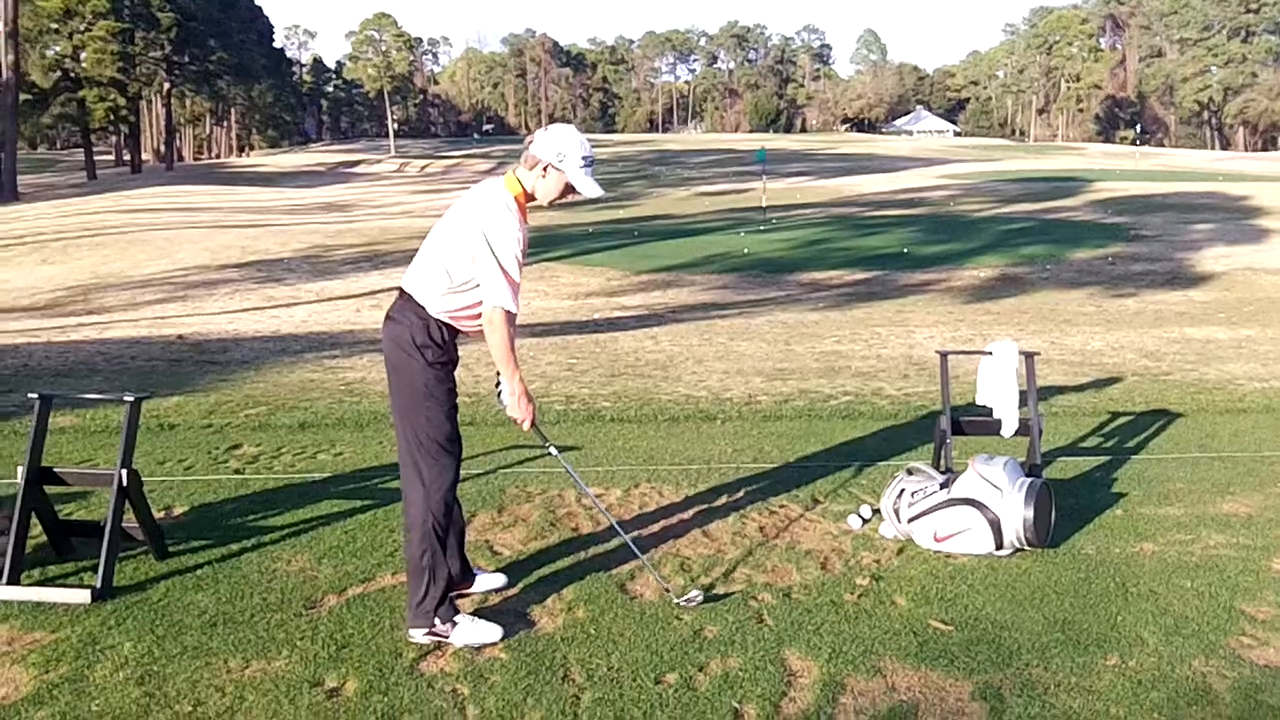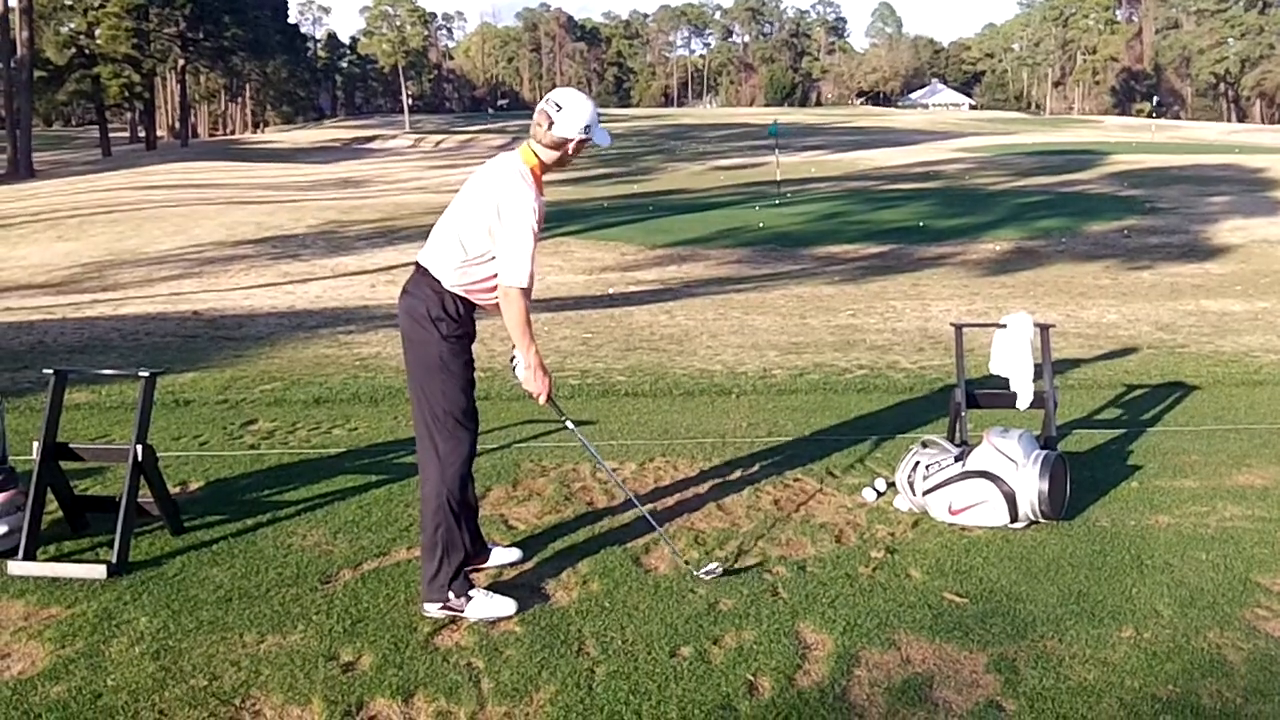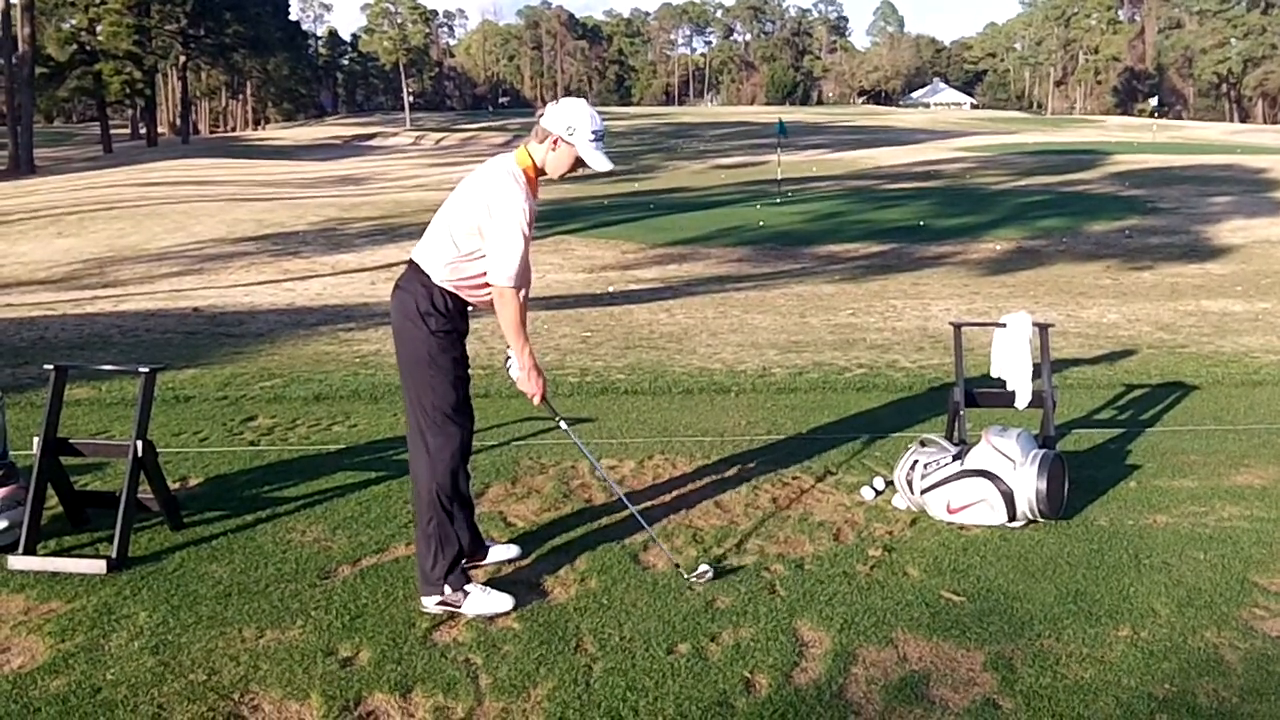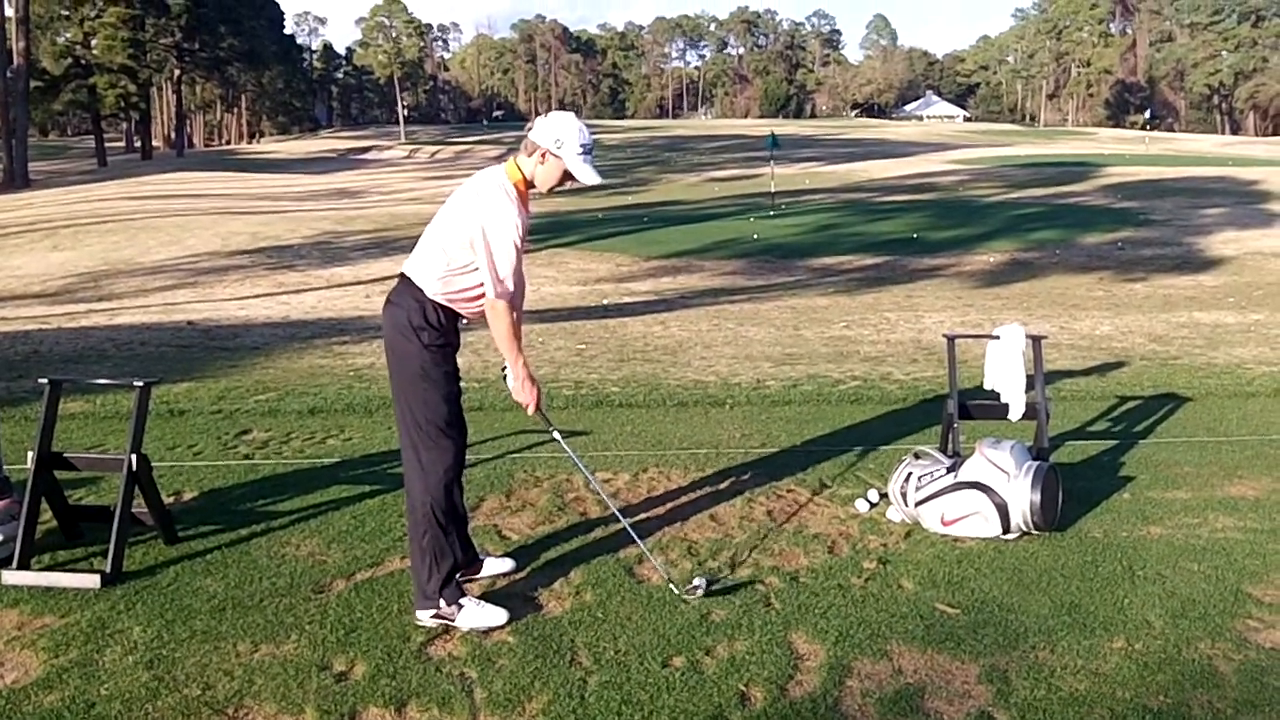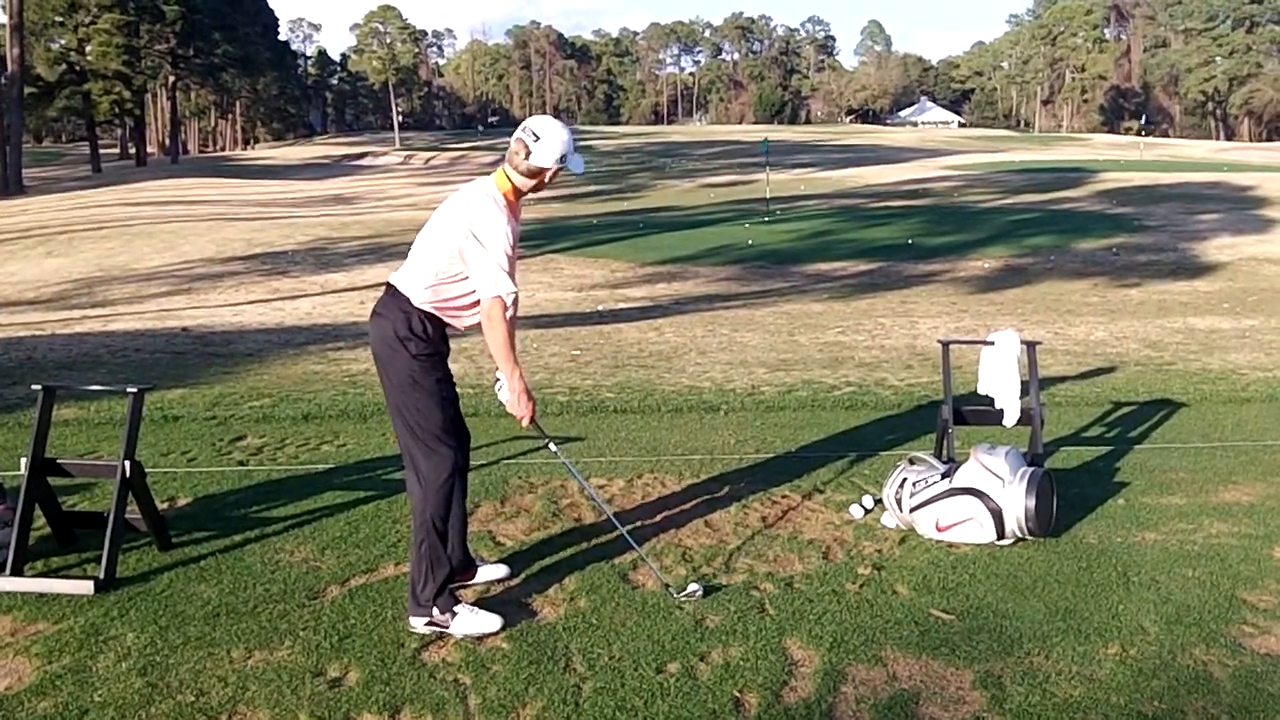
dt=1s
person 1, frame 1
left shoulder: (495, 193)
right shoulder: (503, 217)
left elbow: (496, 304)
right elbow: (497, 314)
left wrist: (508, 375)
right wrist: (516, 387)
left hip: (421, 330)
right hip: (421, 336)
left knee: (440, 462)
right knee: (433, 470)
left ankle: (452, 571)
right ankle: (431, 614)
person 1, frame 2
left shoulder: (511, 167)
right shoulder: (521, 193)
left elbow: (513, 278)
right elbow: (512, 289)
left wrist: (525, 349)
right wrist: (532, 362)
left hip: (439, 303)
right hip: (437, 310)
left knee: (459, 434)
right knee: (448, 443)
left ankle: (467, 545)
right ankle: (445, 588)
person 1, frame 3
left shoulder: (511, 173)
right shoulder: (511, 192)
left elbow: (516, 276)
right elbow: (504, 290)
left wrist: (521, 349)
right wrist: (525, 362)
left hip: (437, 305)
right hip: (427, 307)
left knee: (456, 431)
right knee: (439, 440)
left ankle: (464, 542)
right ankle: (442, 582)
person 1, frame 4
left shoulder: (501, 186)
right shoulder: (502, 205)
left elbow: (507, 291)
right elbow: (497, 301)
left wrist: (516, 361)
right wrist: (520, 371)
left hip: (429, 317)
right hip: (419, 320)
left knee: (449, 444)
right knee: (433, 454)
left ankle: (458, 555)
right ankle: (436, 596)
person 1, frame 5
left shoulder: (497, 199)
right shoulder: (490, 214)
left elbow: (499, 301)
right elbow: (494, 309)
left wrist: (509, 373)
right wrist: (517, 384)
left hip: (419, 328)
right hip: (407, 330)
left knee: (452, 447)
right knee: (436, 460)
left ankle: (454, 563)
right ankle: (430, 603)
